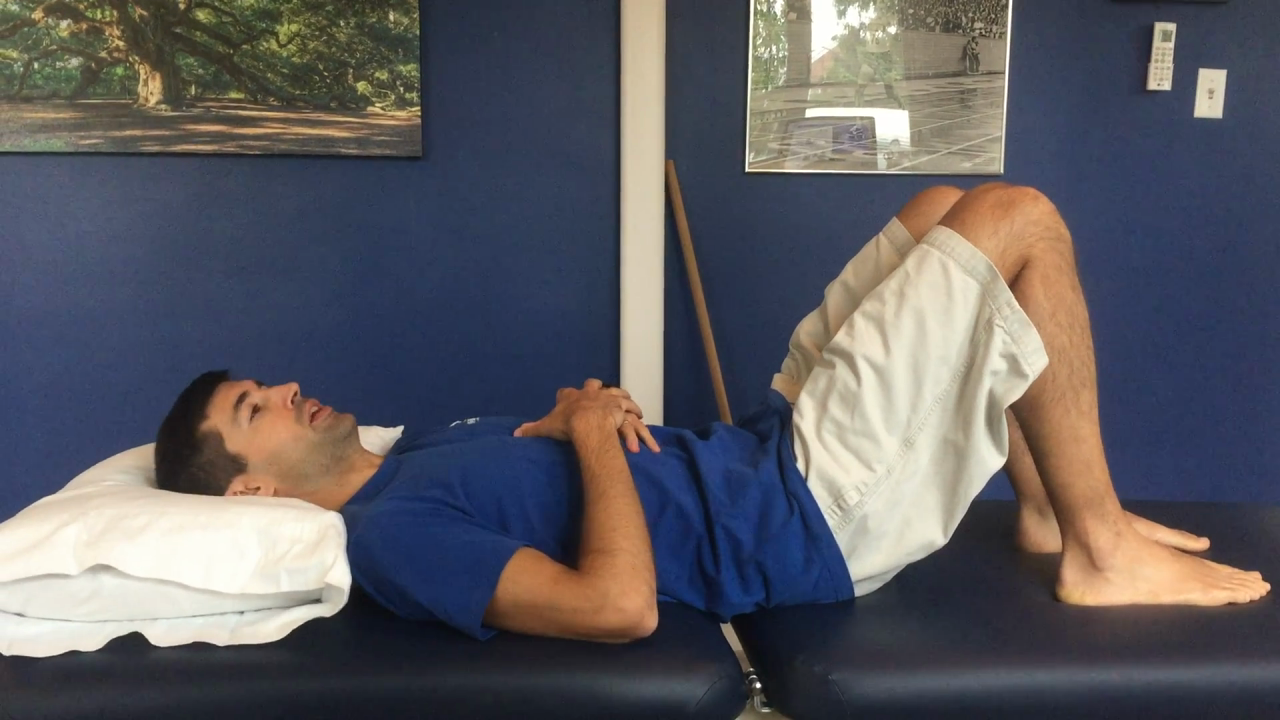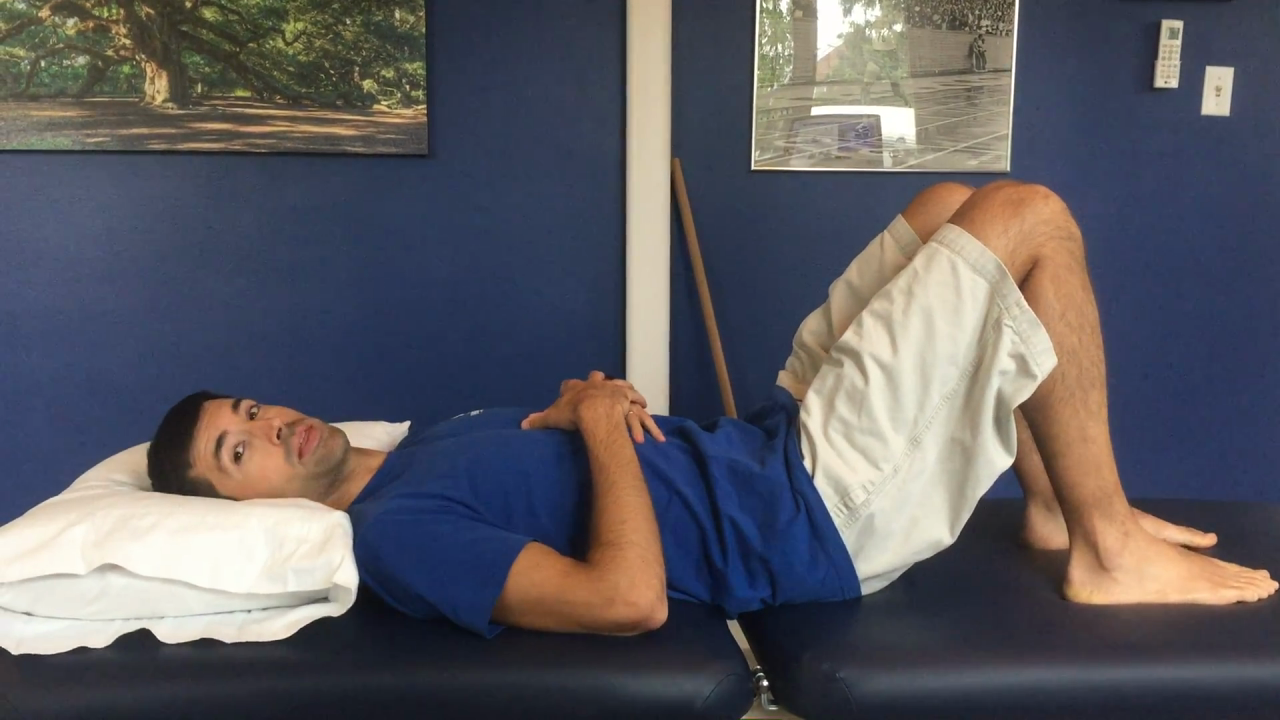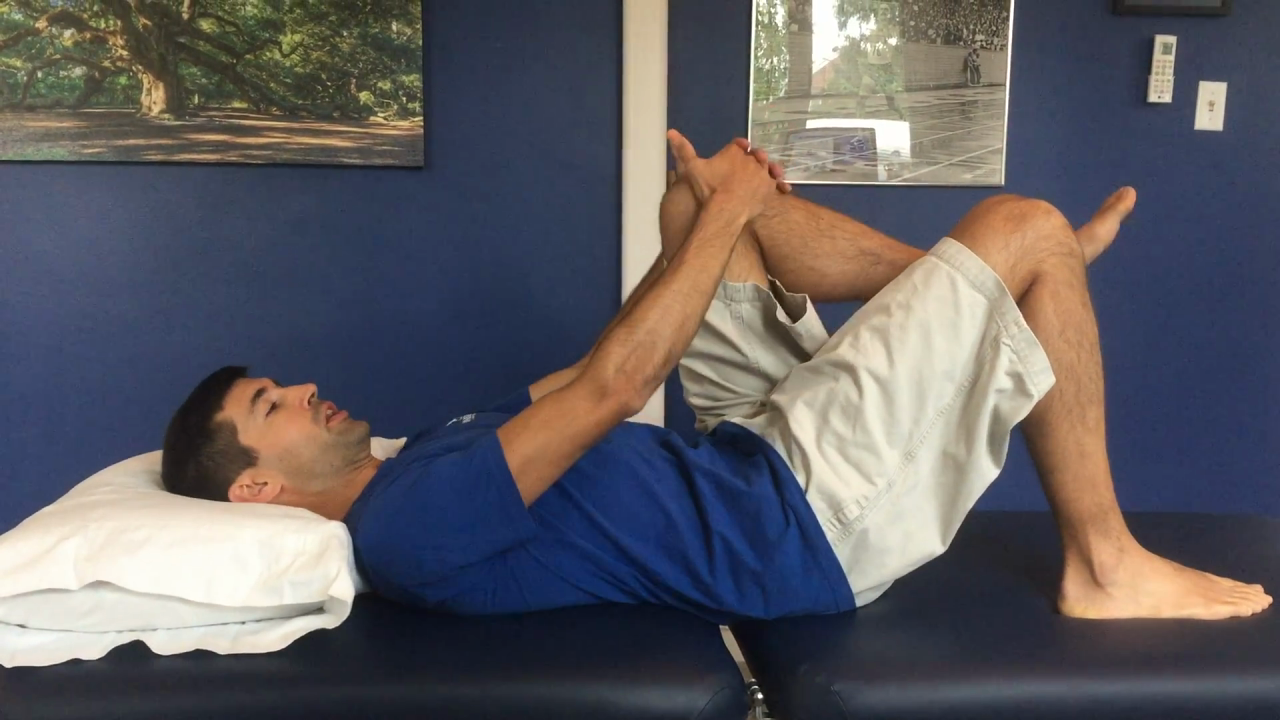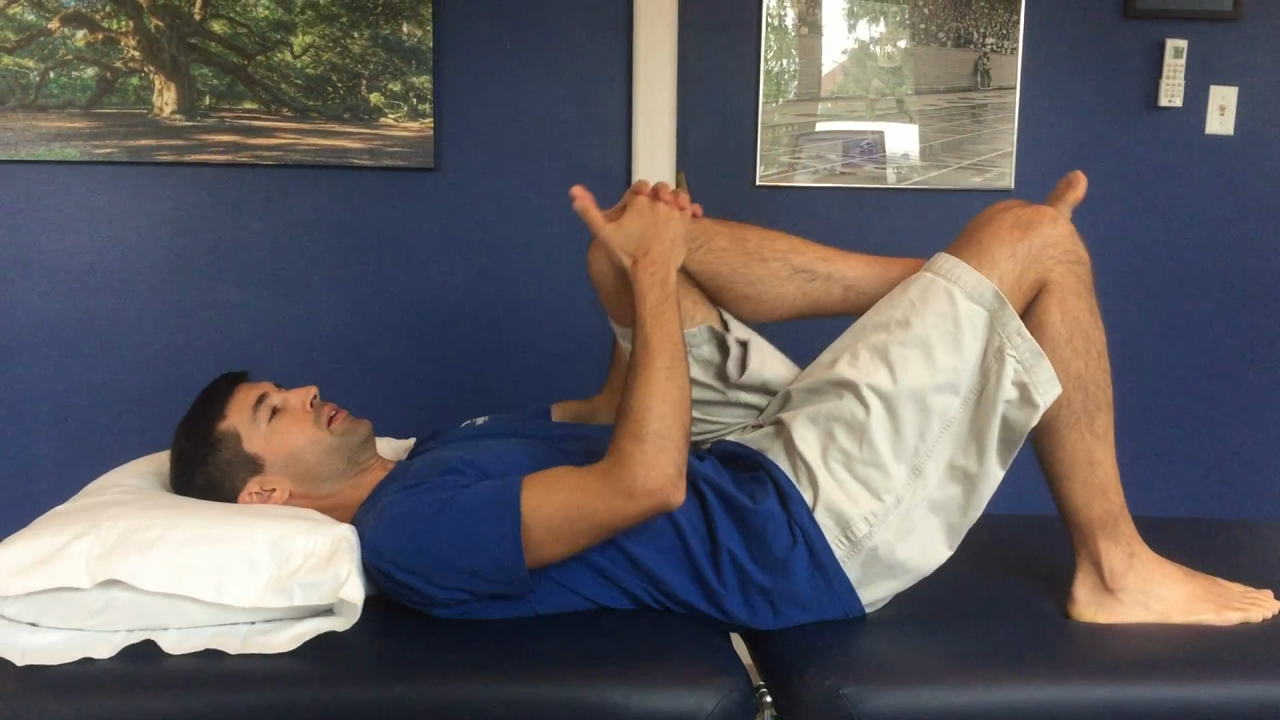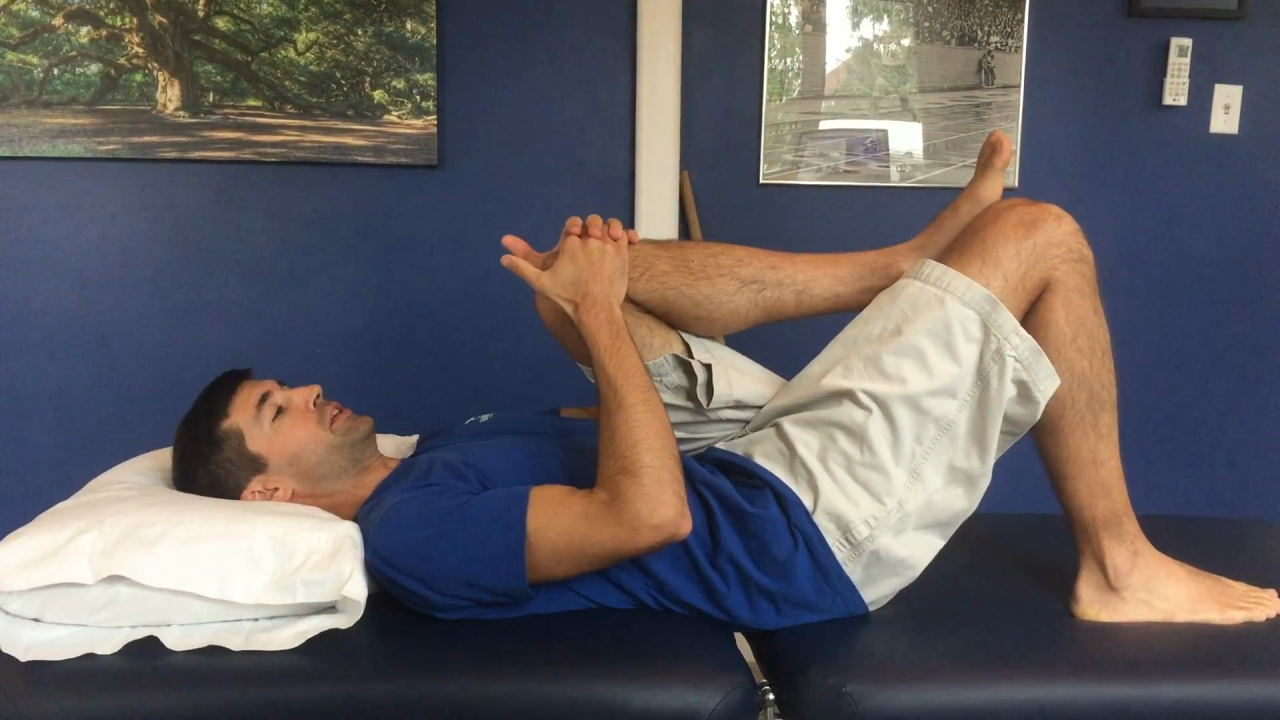
dt=1s
person 1, frame 1
left shoulder: (413, 454)
right shoulder: (390, 533)
right elbow: (619, 607)
left wrist: (580, 410)
right wrist: (593, 429)
left hip: (764, 441)
right hip: (813, 518)
left knee: (947, 206)
right knee: (1017, 219)
left ankle: (1045, 506)
right ankle: (1100, 550)
person 1, frame 2
left shoulder: (414, 454)
right shoulder: (396, 534)
right elbow: (631, 599)
left wrist: (590, 406)
right wrist: (601, 424)
left hip: (771, 439)
right hip: (816, 518)
left knee: (954, 206)
right knee: (1028, 218)
left ankle: (1057, 502)
right ankle: (1110, 552)
person 1, frame 3
left shoulder: (421, 465)
right shoulder: (412, 526)
left elbow: (589, 378)
right elbow: (614, 385)
left wrist: (711, 218)
right wrist: (723, 220)
left hip: (746, 459)
right hip: (802, 523)
left knee: (697, 204)
right knee: (1020, 226)
left ankle: (1024, 319)
right ankle: (1106, 563)
person 1, frame 4
left shoulder: (426, 466)
right shoulder: (414, 536)
left elbow: (606, 421)
right elbow: (648, 481)
left wrist: (647, 258)
right wrist: (655, 272)
left hip: (750, 461)
right hip: (806, 530)
left knee: (625, 251)
right knee: (1032, 238)
left ankle: (953, 294)
right ankle: (1115, 568)
person 1, frame 5
left shoulder: (429, 462)
right shoulder: (415, 536)
left elbow: (619, 428)
right elbow: (653, 513)
left wrist: (591, 296)
right wrist: (600, 315)
left hip: (741, 460)
right hip: (804, 527)
right knee: (1039, 235)
left ankle: (917, 261)
right ankle: (1120, 567)
